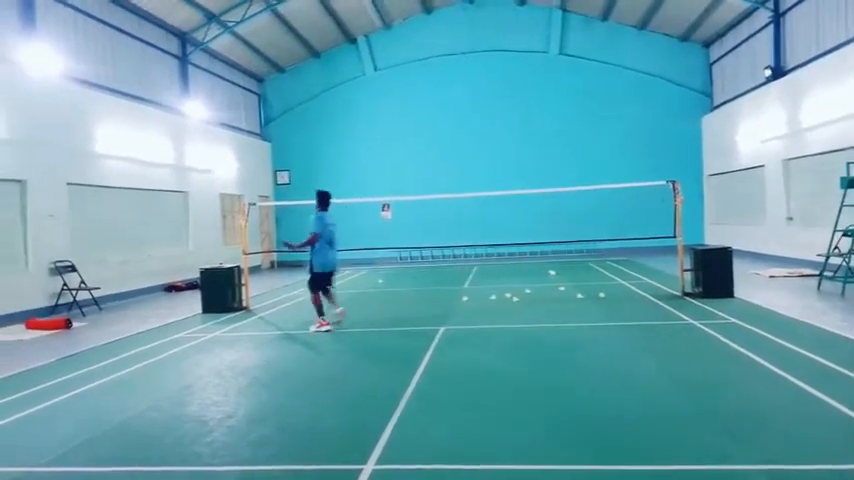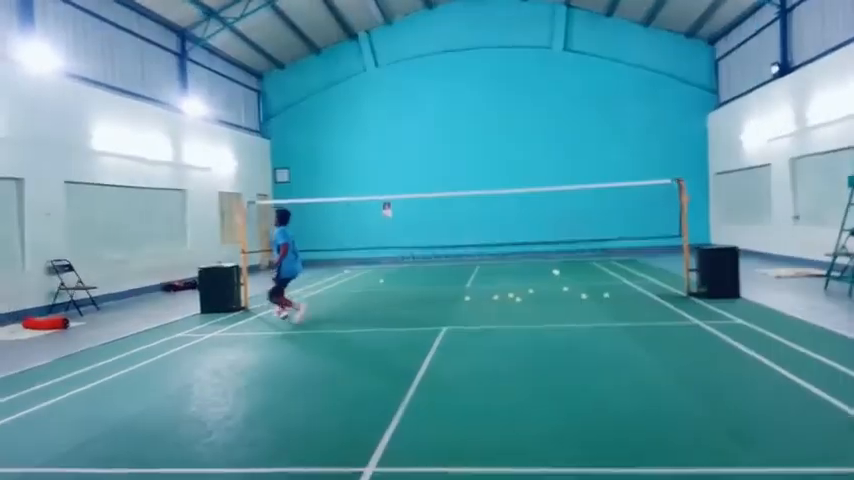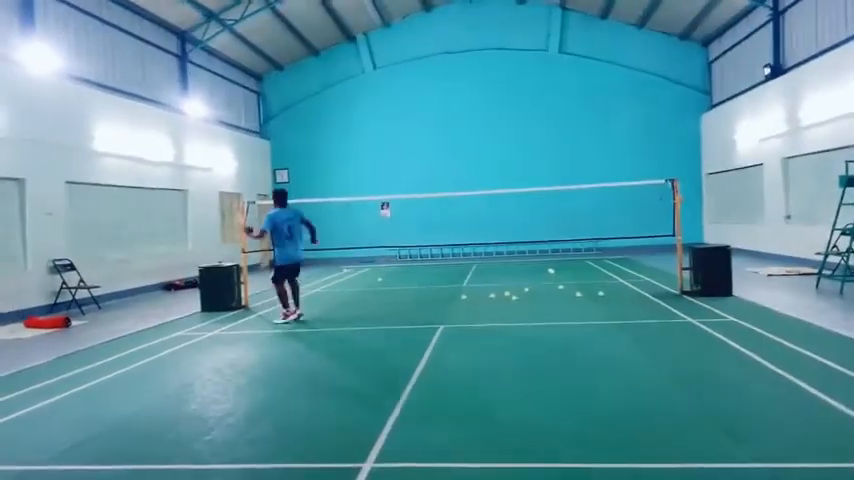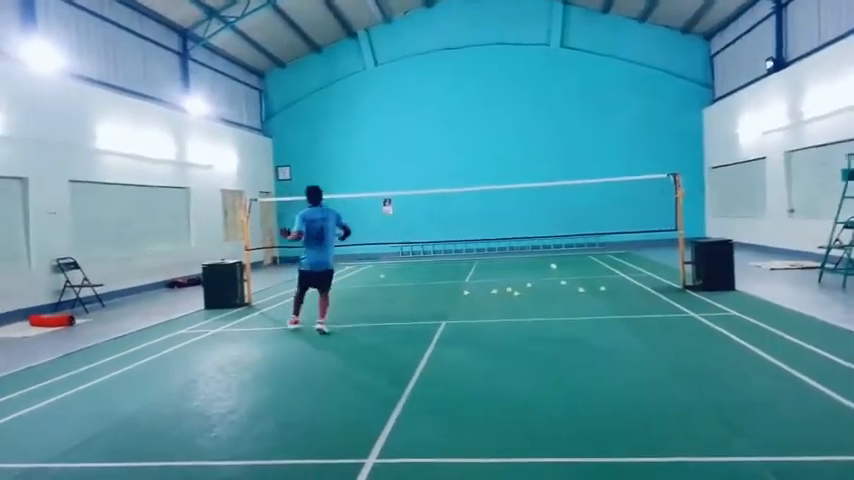
dt=0.5s
person 1, frame 1
left shoulder: (318, 218)
right shoulder: (330, 219)
left elbow: (314, 238)
left wrist: (296, 247)
left hip: (319, 263)
right hip: (330, 261)
left knee: (314, 291)
right knee: (325, 289)
left ankle: (323, 322)
right ankle: (337, 307)
person 1, frame 2
left shoulder: (279, 232)
right shoulder: (285, 231)
left elbow: (285, 249)
left wrist: (275, 264)
left hip: (286, 270)
right hip: (295, 268)
left knee: (273, 296)
right knee: (279, 287)
left ankle: (297, 307)
right ankle: (281, 309)
person 1, frame 3
left shoulder: (271, 216)
right shoulder: (296, 213)
left elbow: (261, 235)
right elbow: (310, 226)
left wrist: (251, 234)
right wrist: (313, 238)
left hip: (281, 257)
right hip: (297, 255)
left knee: (278, 283)
right knee: (292, 280)
left ankle: (287, 312)
right ankle: (296, 309)
person 1, frame 4
left shoulder: (303, 215)
right shoulder: (332, 213)
left elbow: (297, 236)
right elbow: (347, 230)
left wrist: (287, 236)
right wrist: (343, 236)
left hip: (308, 262)
right hip: (327, 262)
left knee: (301, 290)
right knee: (324, 292)
left ankle: (295, 319)
right ankle: (321, 321)
